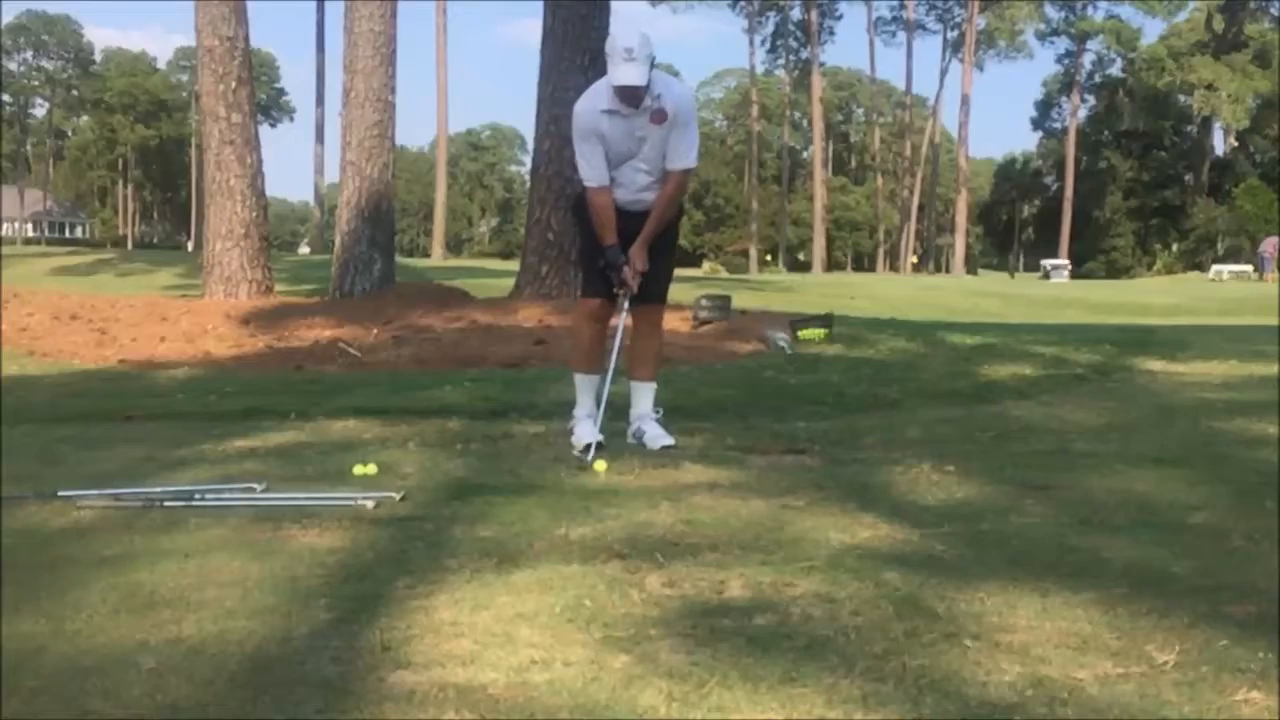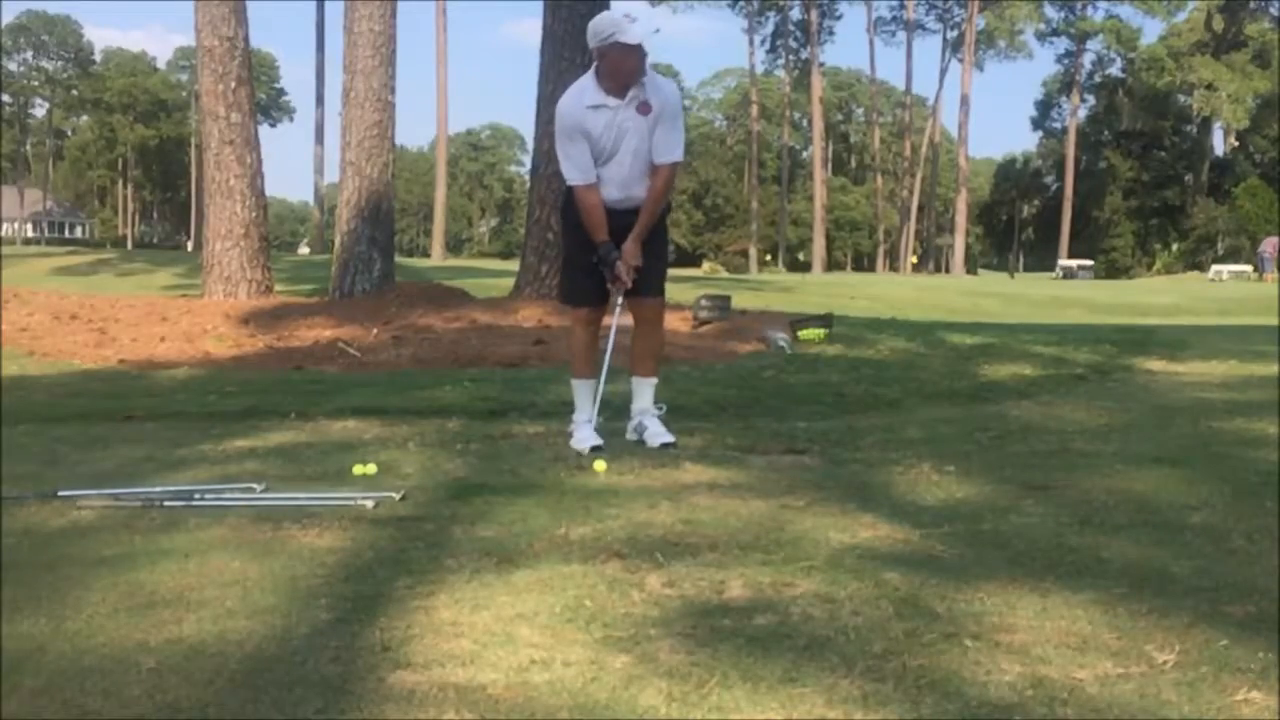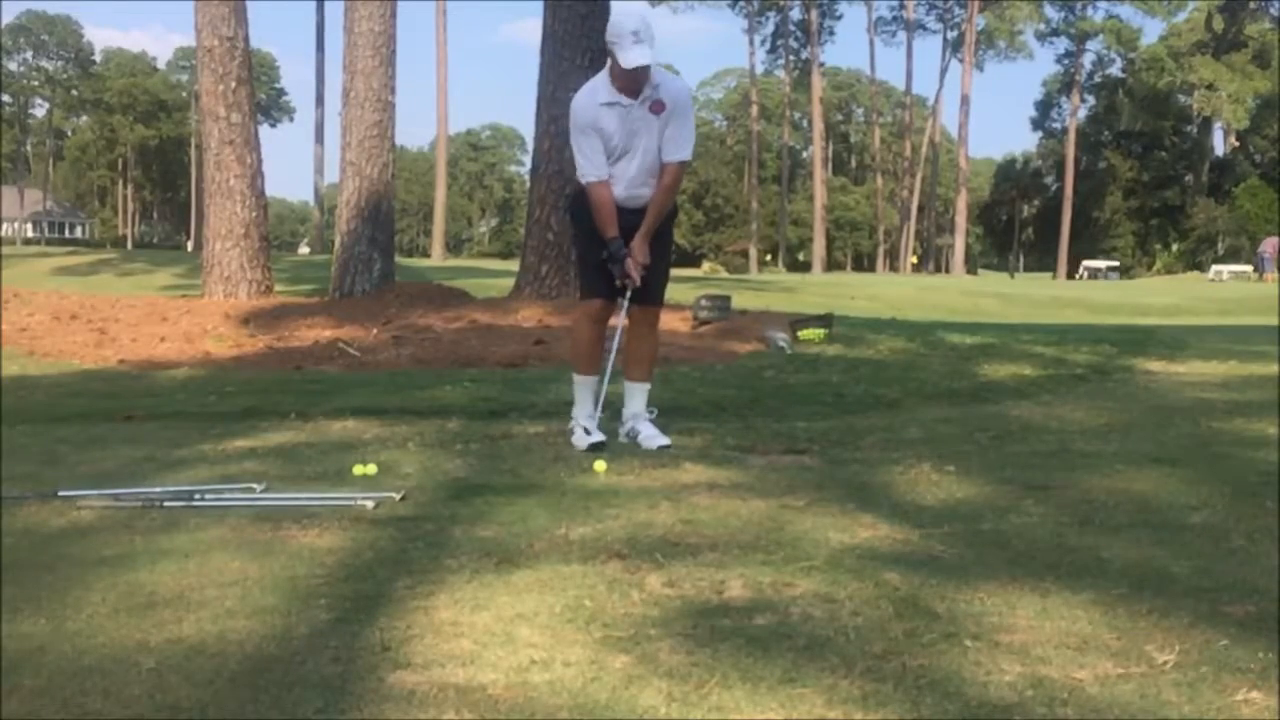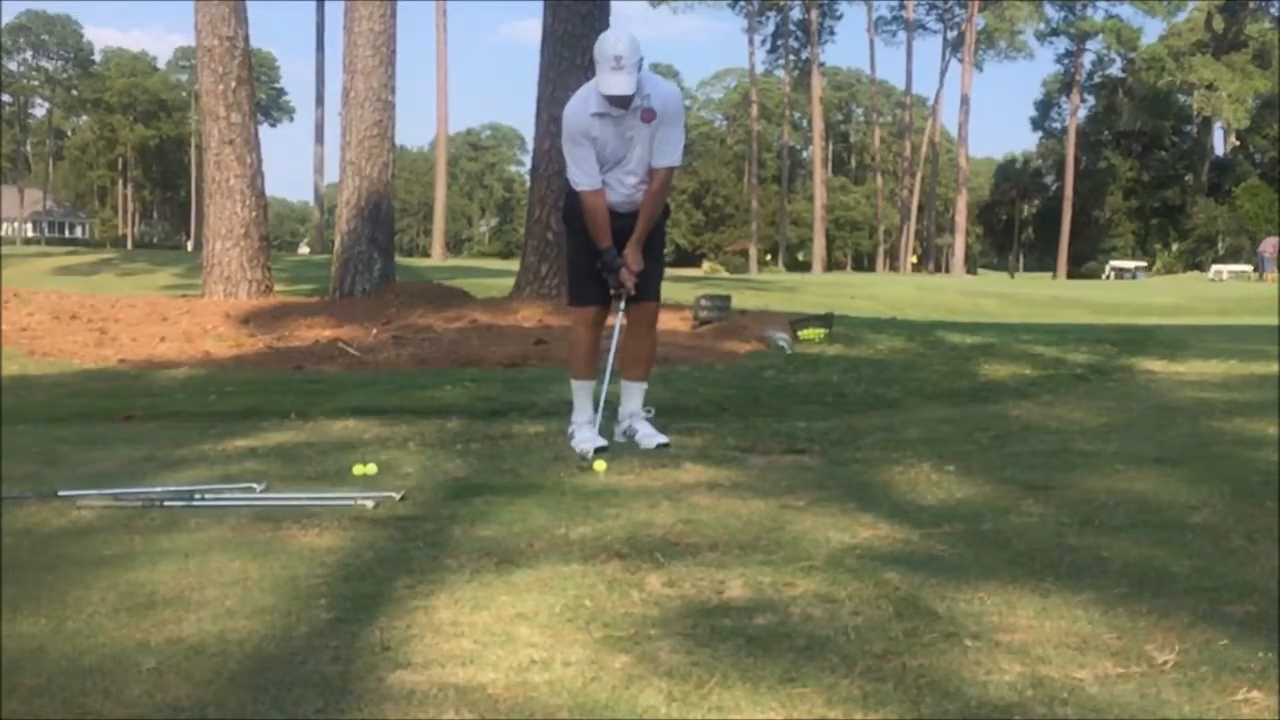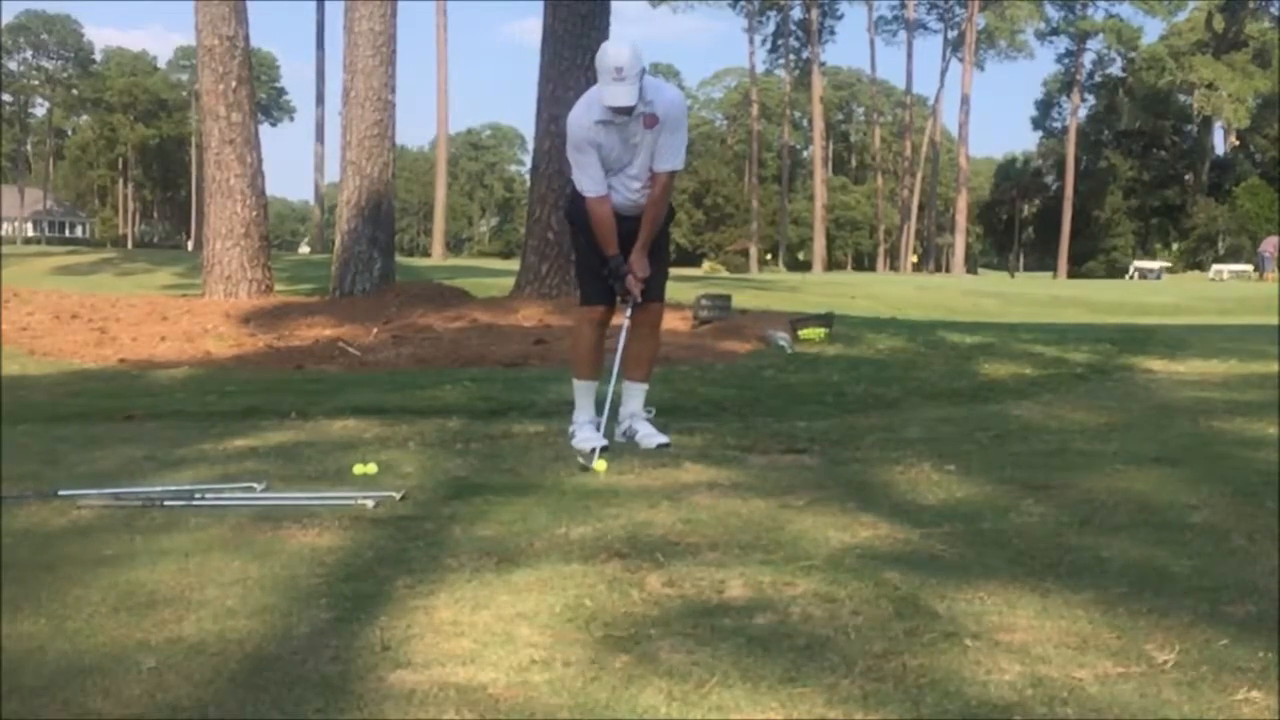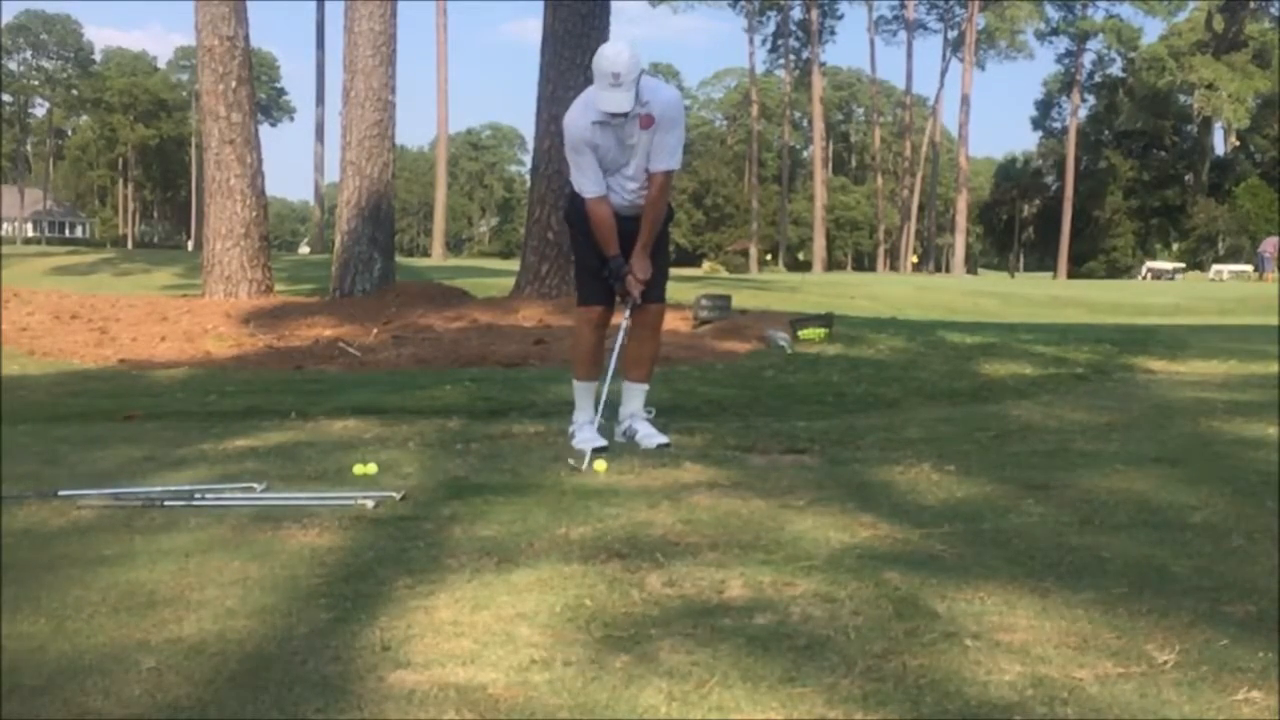
dt=0.5s
person 1, frame 1
left shoulder: (679, 99)
right shoulder: (589, 108)
left elbow: (678, 178)
right elbow: (598, 189)
left wrist: (642, 244)
right wrist: (613, 254)
left hip: (657, 214)
right hip: (603, 214)
left knee: (649, 314)
right knee: (593, 309)
left ankle: (643, 417)
right ankle: (584, 414)
person 1, frame 2
left shoulder: (663, 93)
right shoulder: (572, 106)
left elbow: (665, 172)
right elbow: (584, 186)
left wrist: (635, 241)
right wrist: (606, 253)
left hip: (646, 213)
right hip: (590, 215)
left knee: (650, 311)
right knee: (586, 315)
left ankle: (644, 414)
right ankle: (583, 418)
person 1, frame 3
left shoulder: (676, 93)
right shoulder: (587, 103)
left elbow: (673, 171)
right elbow: (596, 182)
left wrist: (643, 239)
right wrist: (616, 250)
left hip: (652, 213)
right hip: (598, 213)
left knee: (645, 315)
right knee: (594, 309)
left ankle: (636, 417)
right ankle: (583, 415)
person 1, frame 4
left shoulder: (666, 98)
right shoulder: (577, 111)
left elbow: (661, 177)
right elbow: (590, 191)
left wrist: (636, 245)
right wrist: (609, 258)
left hip: (644, 214)
right hip: (591, 215)
left knee: (645, 314)
right knee: (589, 314)
left ankle: (632, 416)
right ankle: (582, 419)
person 1, frame 5
left shoulder: (669, 102)
right shoulder: (582, 119)
left elbow: (662, 182)
right elbow: (596, 198)
left wrist: (641, 252)
right wrist: (617, 264)
left hip: (649, 214)
right hip: (595, 215)
left knee: (650, 312)
right knee: (594, 311)
left ankle: (632, 415)
right ankle: (583, 418)
person 1, frame 6
left shoulder: (666, 102)
right shoulder: (578, 120)
left elbow: (660, 182)
right elbow: (595, 199)
left wrist: (642, 254)
right wrist: (617, 266)
left hip: (648, 214)
right hip: (594, 217)
left knee: (650, 313)
right knee: (594, 313)
left ankle: (632, 416)
right ankle: (583, 419)
